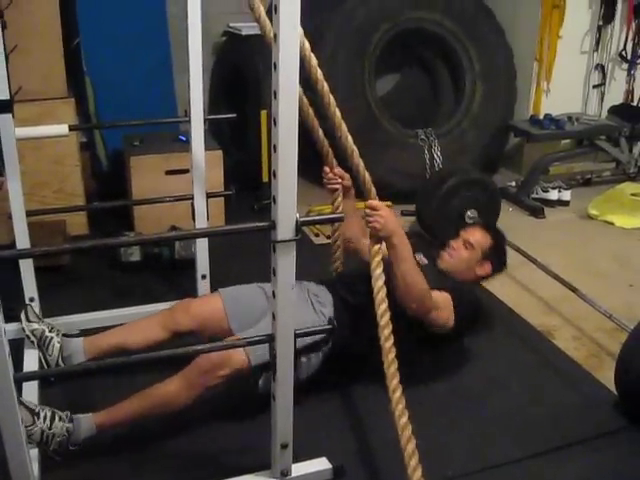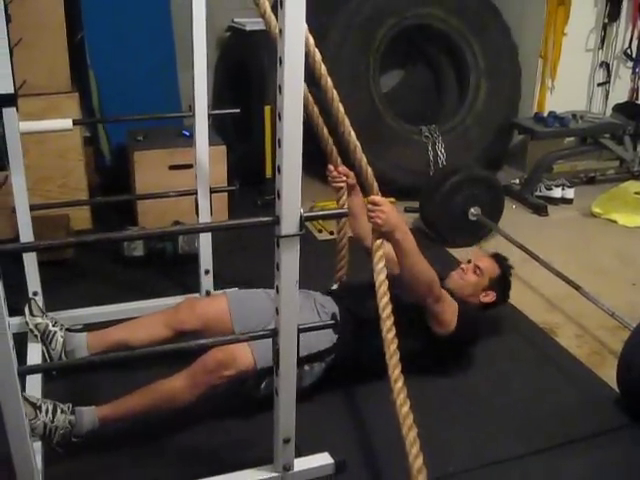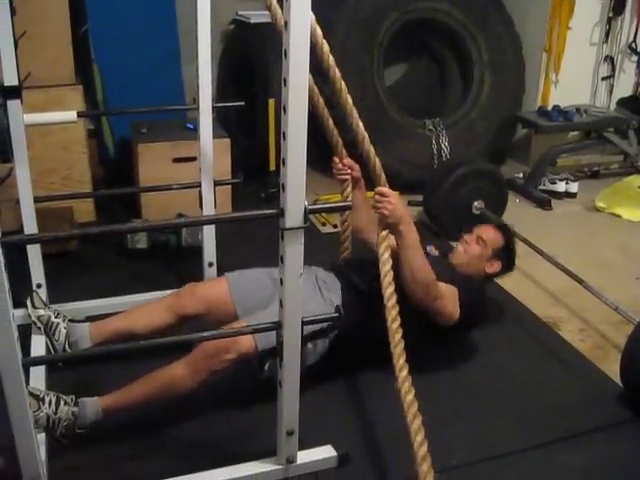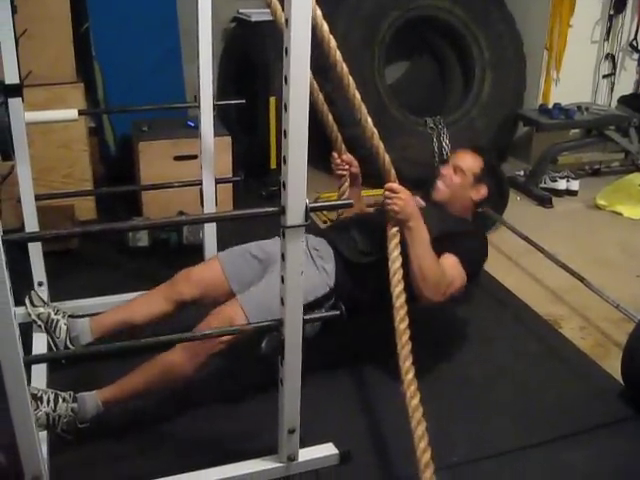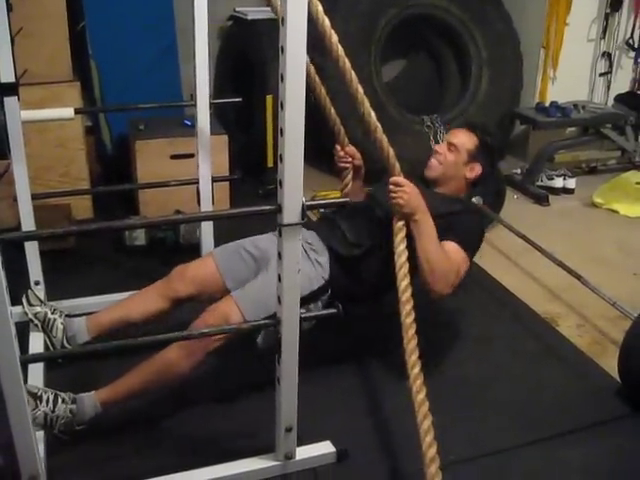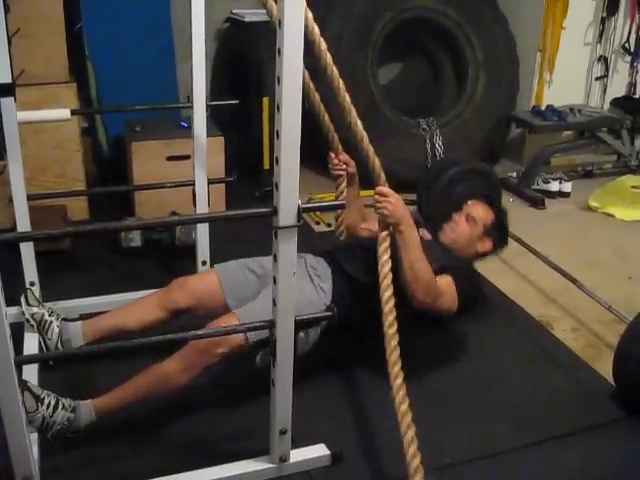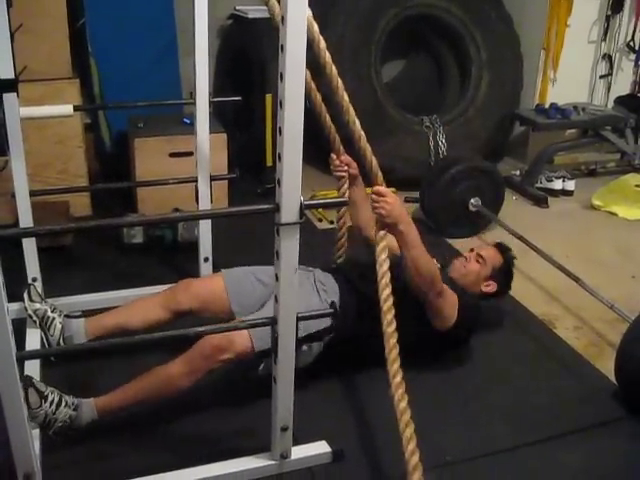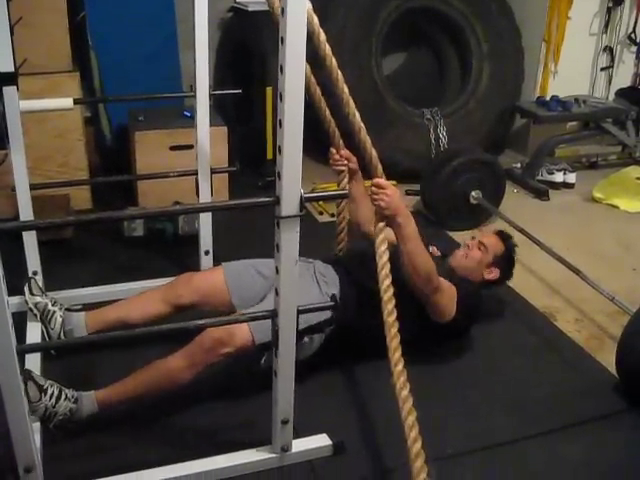
dt=0.3s
person 1, frame 1
left shoulder: (456, 305)
right shoulder: (426, 256)
left elbow: (420, 305)
right elbow: (359, 246)
left wrist: (396, 237)
right wrist: (348, 196)
left hip: (330, 327)
right hip: (311, 294)
left knee: (210, 367)
right knee: (184, 313)
left ankle: (75, 429)
right ankle: (69, 351)
person 1, frame 2
left shoulder: (454, 317)
right shoulder: (430, 280)
left elbow: (428, 293)
right elbow: (372, 242)
left wrist: (400, 232)
right wrist: (355, 193)
left hip: (334, 336)
right hip: (316, 302)
left knee: (214, 366)
right knee: (189, 313)
left ankle: (77, 421)
right ankle: (72, 346)
person 1, frame 3
left shoulder: (466, 293)
right shoulder: (435, 255)
left elbow: (421, 295)
right elbow: (369, 237)
left wrist: (405, 224)
right wrist: (358, 187)
left hip: (333, 308)
right hip: (315, 276)
left knee: (215, 351)
right knee: (190, 297)
left ankle: (82, 413)
right ankle: (75, 336)
person 1, frame 4
left shoulder: (467, 241)
right shoulder: (424, 199)
left elbow: (430, 289)
left wrist: (411, 222)
right wrist: (355, 183)
left hip: (329, 277)
right hip: (307, 246)
left knee: (212, 333)
right knee: (186, 282)
left ankle: (83, 408)
right ankle: (76, 333)
person 1, frame 5
left shoulder: (463, 219)
right shoulder: (418, 181)
left elbow: (439, 280)
left wrist: (419, 212)
right wrist: (355, 173)
left hip: (324, 270)
right hip: (304, 239)
left knee: (207, 329)
right knee: (182, 280)
left ankle: (79, 408)
right ankle: (71, 331)
person 1, frame 6
left shoulder: (462, 278)
right shoulder: (428, 232)
left elbow: (424, 295)
right elbow: (358, 232)
left wrist: (405, 226)
right wrist: (352, 182)
left hip: (326, 294)
right hip: (306, 263)
left knee: (207, 345)
right knee: (180, 290)
left ankle: (76, 415)
right ankle: (69, 335)
person 1, frame 7
left shoulder: (455, 311)
right shoulder: (436, 267)
left elbow: (427, 287)
right elbow: (372, 234)
left wrist: (404, 223)
right wrist: (357, 183)
left hip: (331, 312)
right hip: (314, 279)
left knee: (212, 350)
right knee: (186, 293)
left ankle: (77, 412)
right ankle: (69, 331)
person 1, frame 8
left shoulder: (458, 299)
right shoulder: (437, 254)
left elbow: (423, 284)
right elbow: (370, 228)
left wrist: (403, 217)
right wrist: (355, 177)
left hip: (332, 303)
right hip: (315, 270)
left knee: (214, 342)
right knee: (186, 286)
left ankle: (78, 405)
right ankle: (71, 325)
